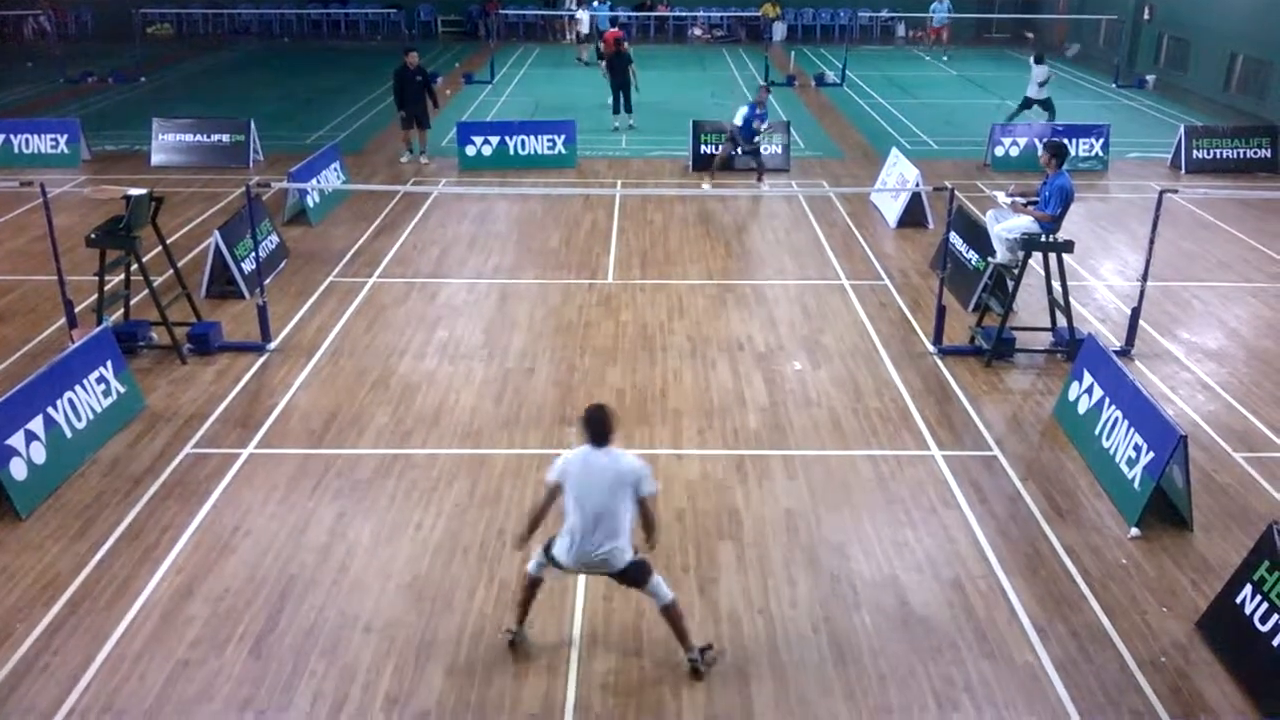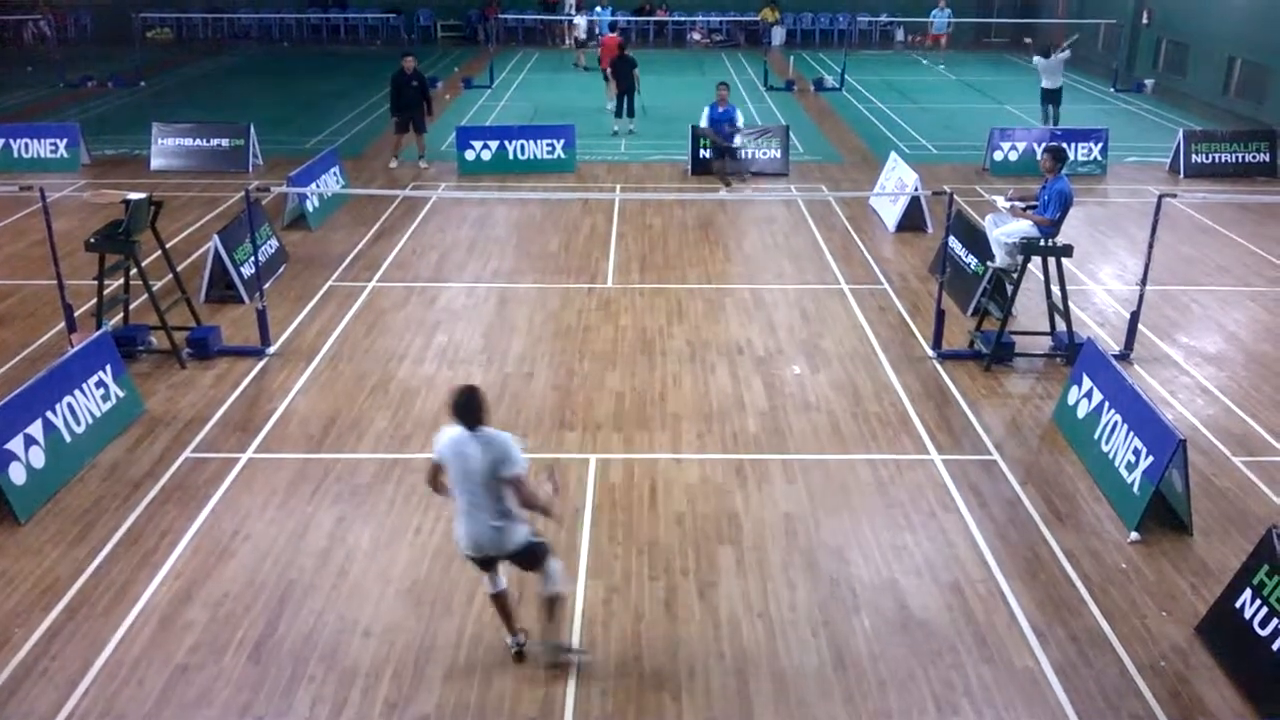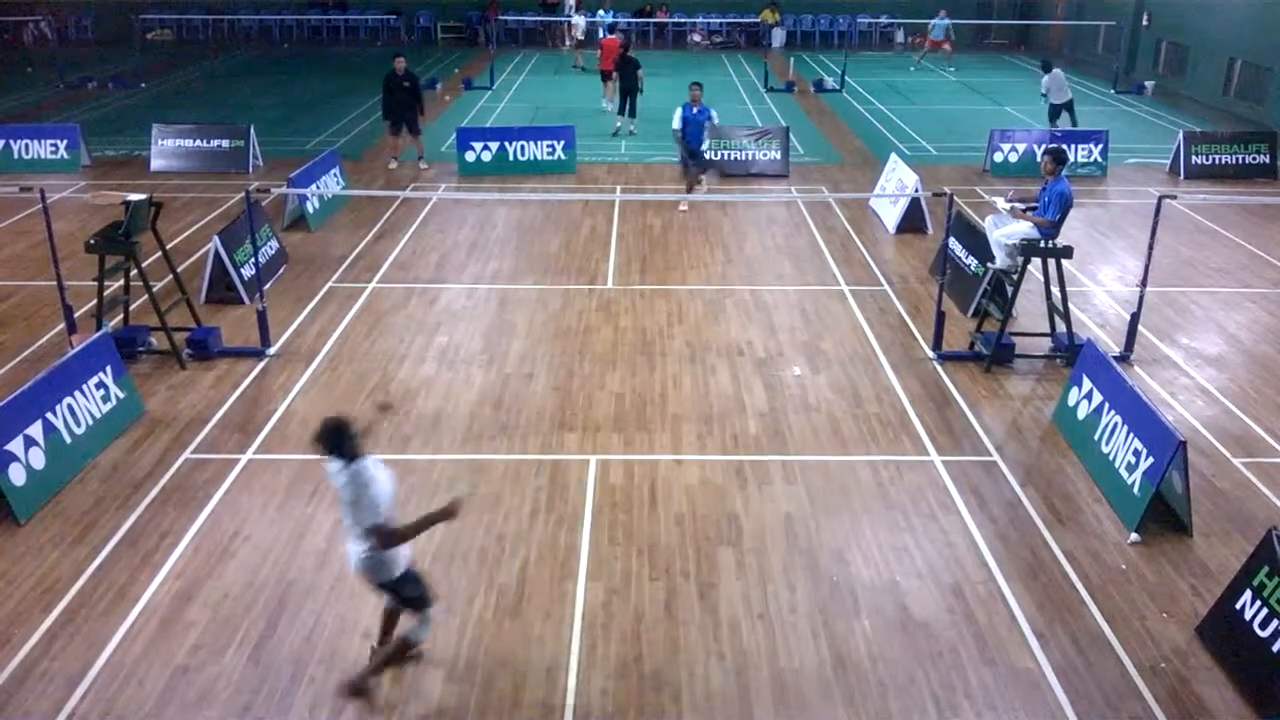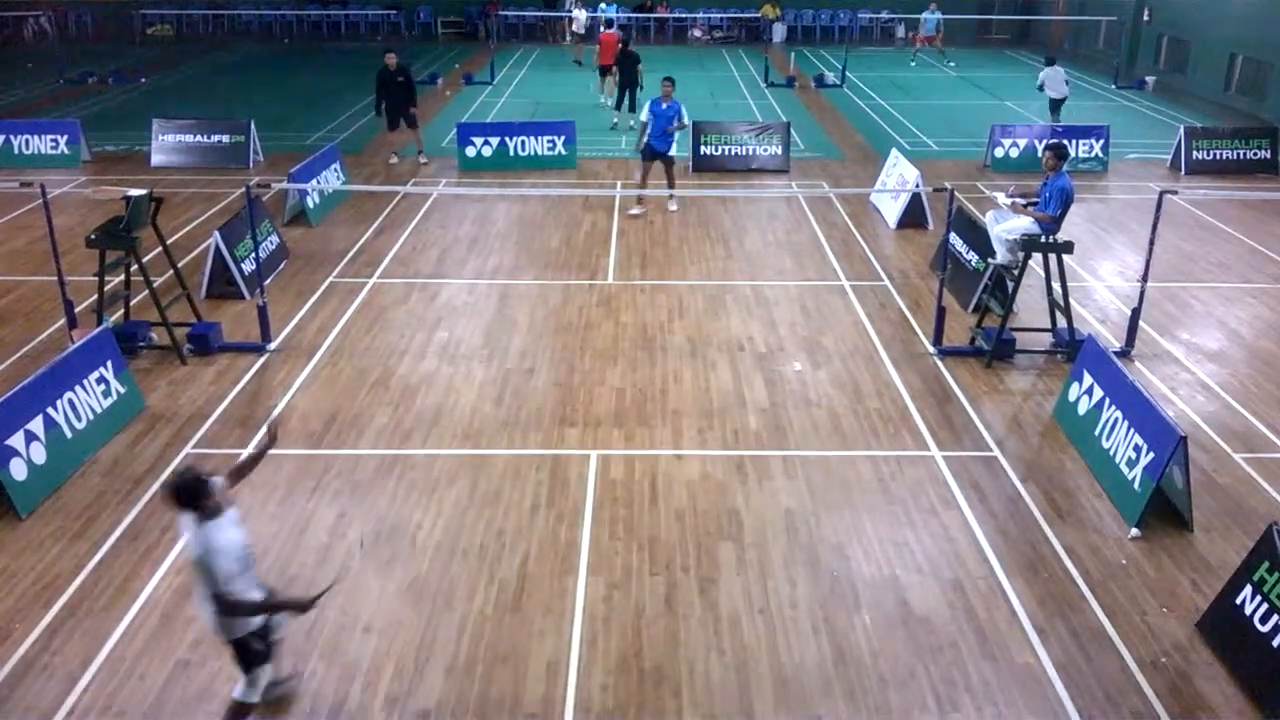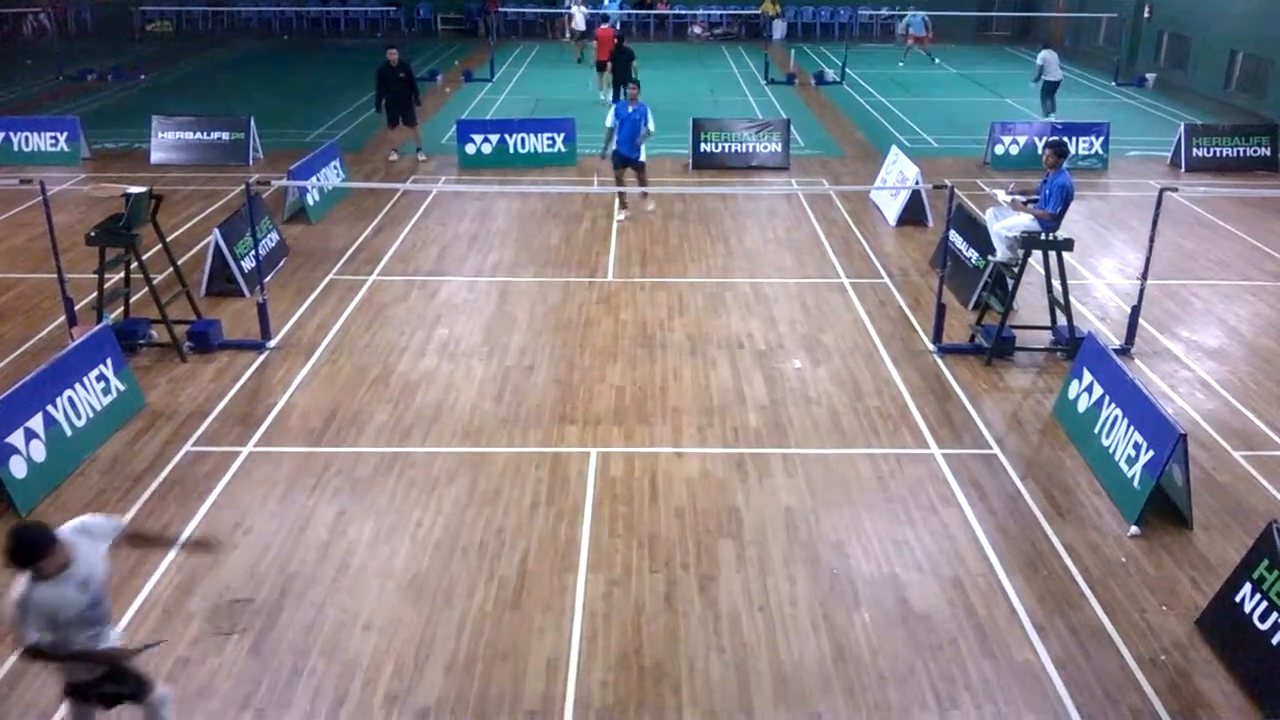
dt=0.3s
person 1, frame 1
left shoulder: (568, 461)
right shoulder: (634, 465)
left elbow: (542, 507)
right elbow: (648, 517)
left wrist: (525, 534)
right wrist: (651, 537)
left hip: (571, 554)
right hip: (615, 557)
left knee: (537, 564)
right knee: (660, 593)
left ankle: (517, 633)
right ankle: (694, 656)
person 1, frame 2
left shoulder: (446, 438)
right shoulder: (502, 443)
left elbow: (433, 481)
right elbow: (524, 497)
right wrist: (546, 507)
left hip: (471, 540)
right hip: (509, 534)
left knee: (493, 576)
right knee: (552, 572)
left ankle: (515, 638)
right ankle: (554, 644)
person 1, frame 3
left shoulder: (336, 462)
right shoulder: (367, 483)
right elbow: (385, 537)
right wrist: (435, 517)
left hip: (364, 554)
right hip: (383, 562)
left knee: (400, 596)
right knee: (426, 616)
left ankle: (381, 650)
right ankle: (362, 679)
person 1, frame 4
right shoulder: (212, 546)
left elbow: (231, 477)
right elbow: (228, 606)
left wrist: (265, 448)
right wrist: (288, 605)
left hip: (251, 599)
right hip: (238, 620)
left knee: (275, 621)
right knee: (256, 678)
left ankle: (268, 685)
person 1, frame 5
left shoulder: (84, 528)
right shoulder: (28, 598)
left elbow: (131, 536)
right elbow: (30, 650)
left wrist: (183, 544)
right wrist: (95, 657)
left hip: (102, 644)
right hip: (89, 668)
right knee: (158, 699)
